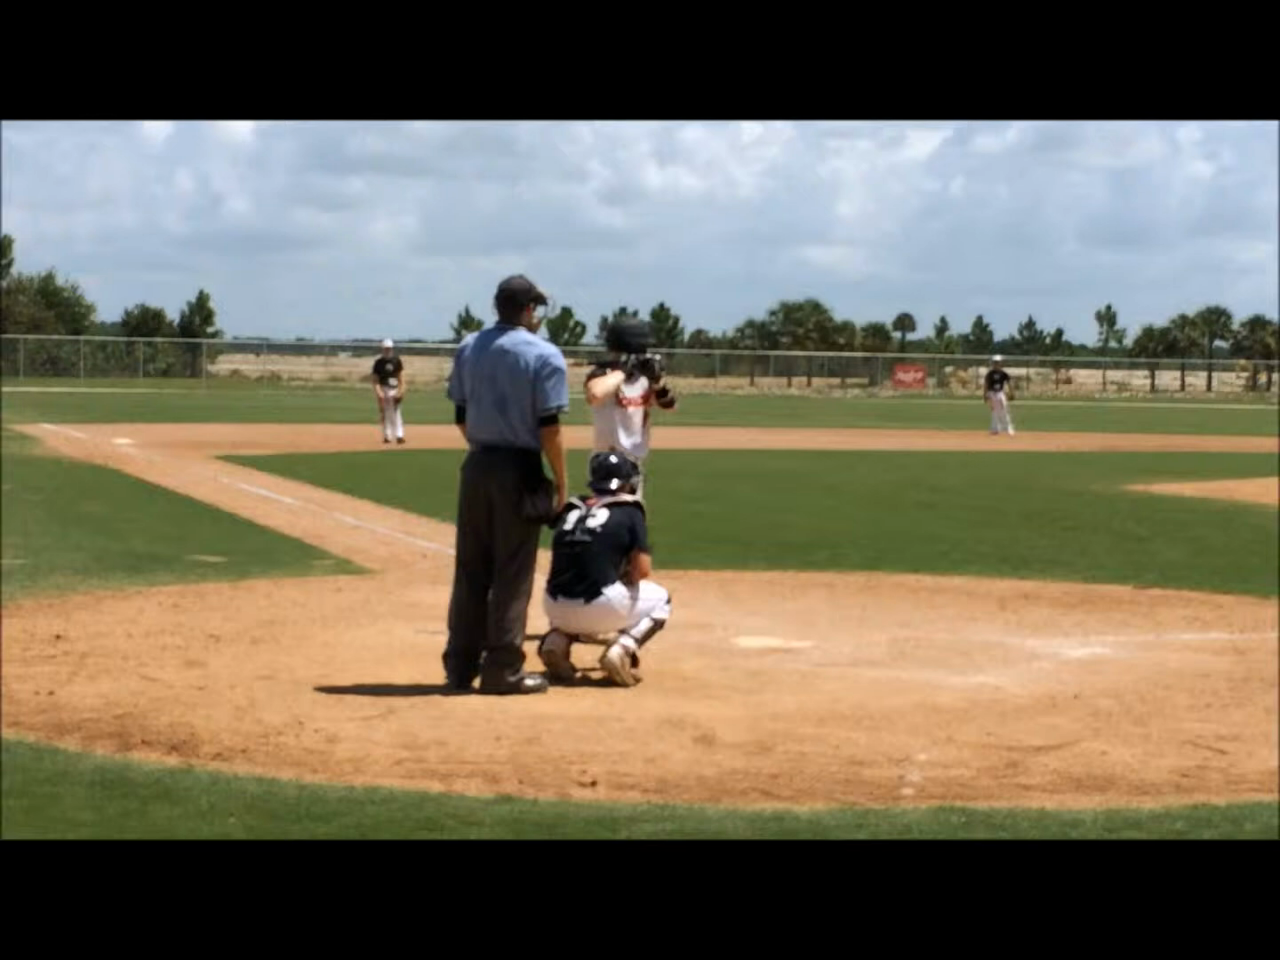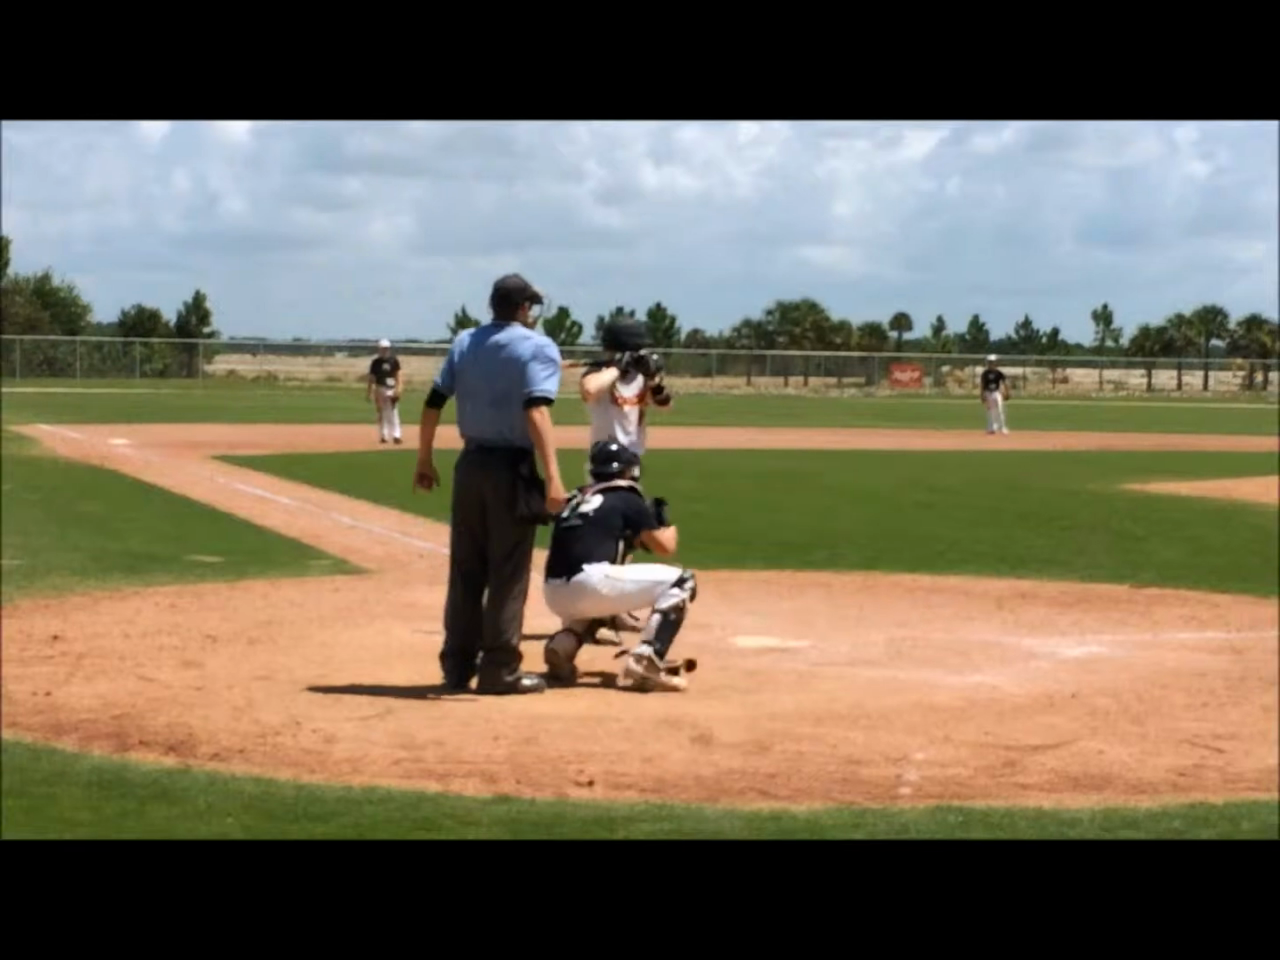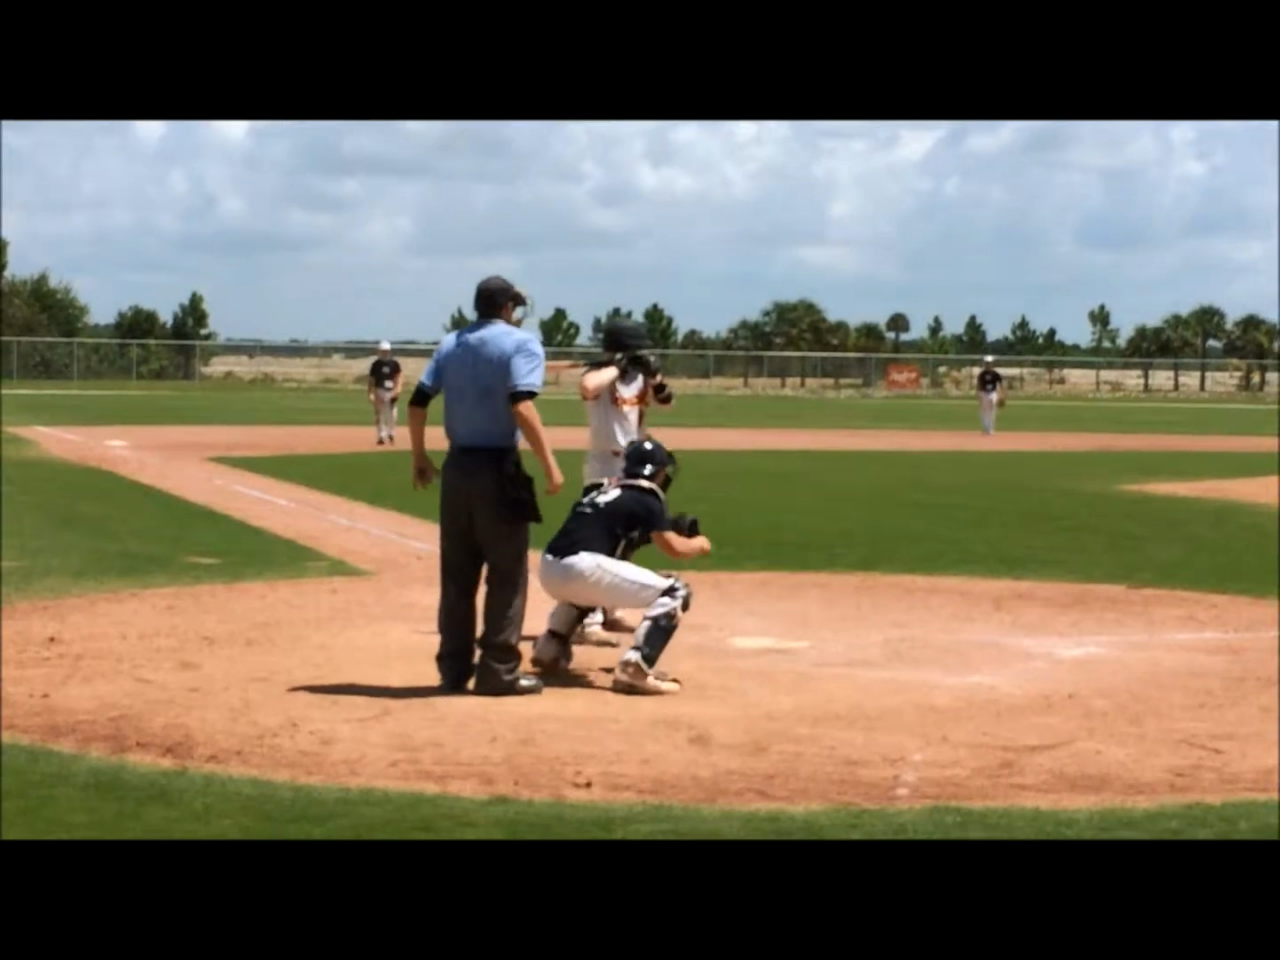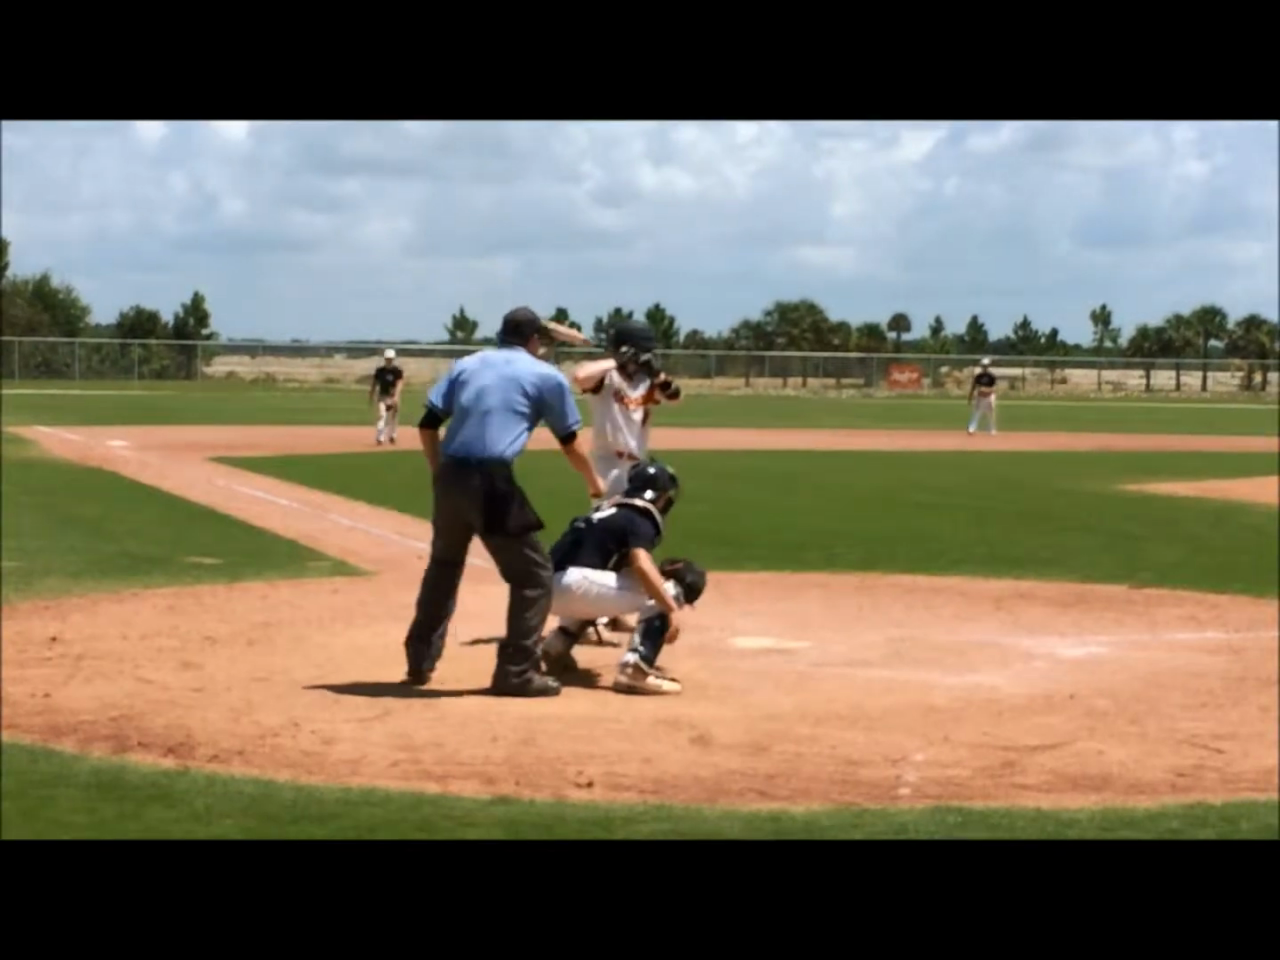
dt=0.5s
person 1, frame 1
left shoulder: (469, 347)
right shoulder: (544, 354)
left elbow: (462, 417)
right elbow: (549, 429)
right wrist: (561, 483)
left hip: (476, 467)
right hip: (519, 470)
left knee: (470, 571)
right knee: (512, 575)
left ankle: (461, 666)
right ankle: (503, 671)
person 1, frame 2
left shoulder: (464, 343)
right shoulder: (538, 347)
left elbow: (434, 403)
right elbow: (536, 412)
left wrist: (424, 460)
right wrist: (553, 476)
left hip: (470, 465)
right hip: (512, 468)
left knee: (466, 570)
right knee: (508, 574)
left ankle: (457, 665)
right ankle: (499, 671)
person 1, frame 3
left shoulder: (450, 344)
right shoulder: (521, 342)
left elbow: (418, 402)
right elbow: (522, 407)
left wrist: (419, 457)
right wrist: (550, 465)
left hip: (456, 467)
right hip: (496, 468)
left knee: (456, 574)
right knee: (508, 574)
left ankle: (453, 669)
right ankle: (499, 671)
person 1, frame 4
left shoulder: (466, 364)
right shoulder: (546, 375)
left elbow: (428, 424)
right elbow: (570, 442)
right wrist: (594, 481)
left hip: (450, 478)
right hip: (492, 483)
left knee: (443, 567)
right knee: (532, 575)
left ankle: (420, 661)
right ankle: (516, 673)
person 2, frame 1
left shoulder: (645, 376)
right shoulder: (602, 374)
left elbow: (669, 404)
right elbow: (595, 394)
left wrist: (657, 379)
right wrist: (622, 371)
left hip: (636, 459)
person 2, frame 2
left shoulder: (640, 374)
right shoulder: (598, 371)
left elbow: (663, 402)
right elbow: (589, 389)
left wrist: (654, 375)
right wrist: (618, 366)
person 2, frame 3
left shoulder: (639, 376)
right shoulder: (599, 373)
left elbow: (665, 400)
right elbow: (587, 387)
left wrist: (653, 374)
right wrist: (618, 365)
right hip: (605, 466)
left knee: (625, 542)
left ankle: (606, 612)
right ankle: (589, 621)
person 2, frame 4
left shoulder: (644, 378)
right shoulder: (605, 375)
left elbow: (674, 395)
right elbow: (579, 376)
left wrist: (657, 374)
right wrist: (616, 361)
left hip: (637, 467)
right hip: (610, 466)
left ankle: (609, 612)
person 3, frame 1
left shoulder: (571, 510)
right shoulder: (629, 512)
right elbow: (641, 571)
right wrist: (625, 571)
left hip: (556, 609)
right hip: (600, 609)
right knee: (660, 598)
left ankle: (557, 641)
right ankle: (623, 650)
person 3, frame 2
left shoulder: (572, 501)
right shoulder: (628, 499)
right elbow: (664, 546)
left wrist: (633, 538)
right wrist: (670, 529)
left hip: (555, 594)
right hip: (590, 584)
right knee: (681, 581)
left ankle: (564, 644)
right ankle: (645, 662)
person 3, frame 3
left shoulder: (603, 490)
right shoulder: (645, 499)
right elbow: (674, 548)
right wrist: (699, 543)
left hip: (550, 570)
right hip: (580, 568)
right knee: (674, 593)
left ankle: (550, 647)
right ankle: (634, 668)
person 3, frame 4
left shoulder: (610, 511)
right shoulder: (639, 521)
right elbow: (641, 566)
left wrist: (660, 573)
right wrist: (672, 609)
left hip: (550, 586)
right hip: (571, 585)
right knee: (667, 592)
left ankle: (557, 647)
right ankle: (635, 669)
